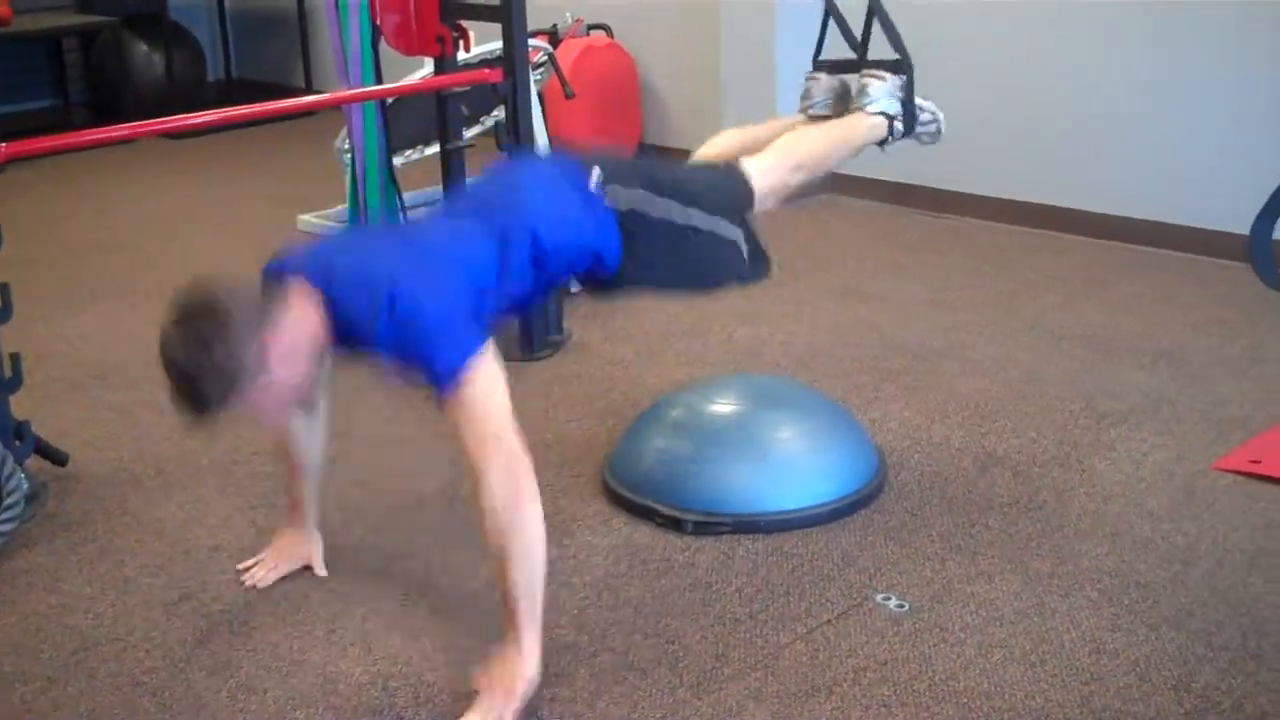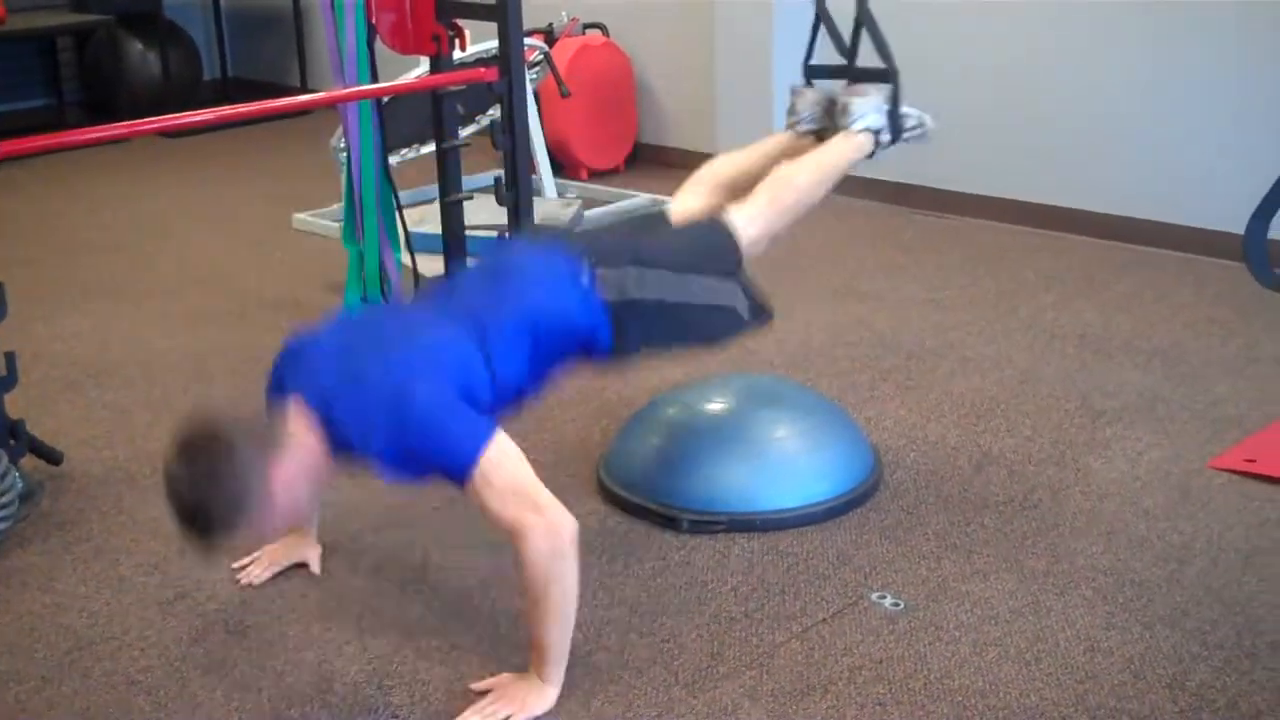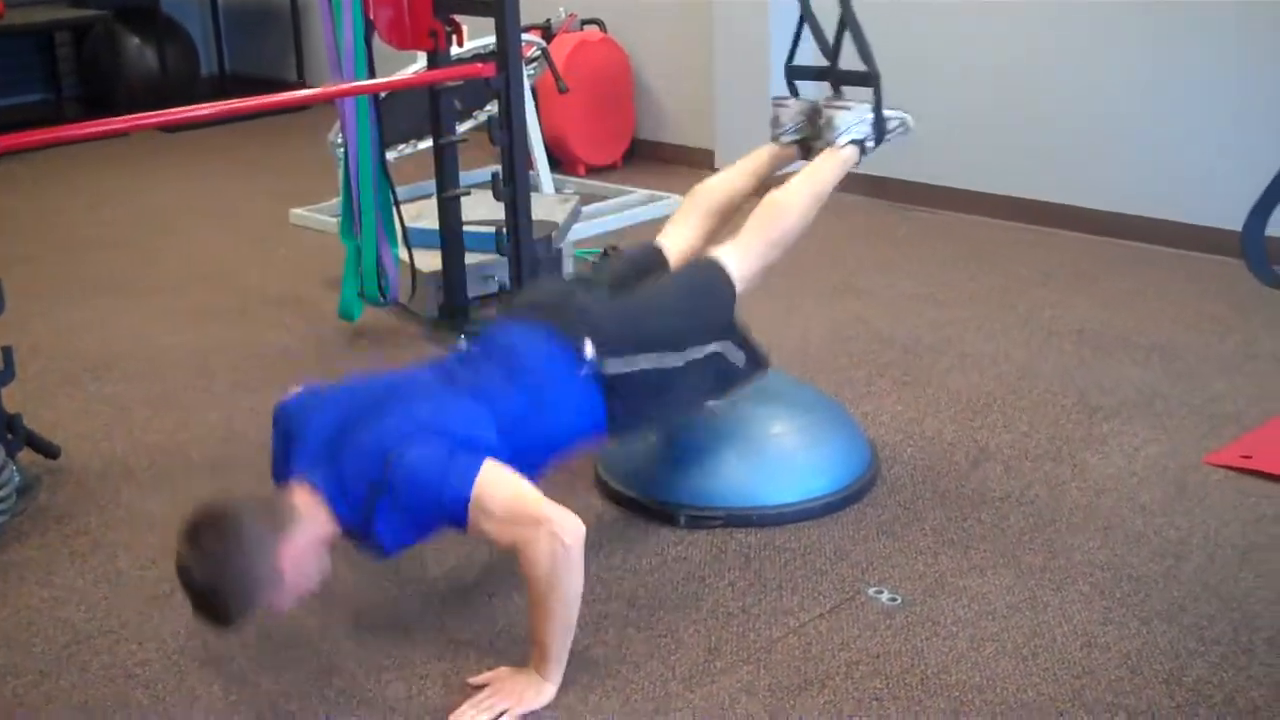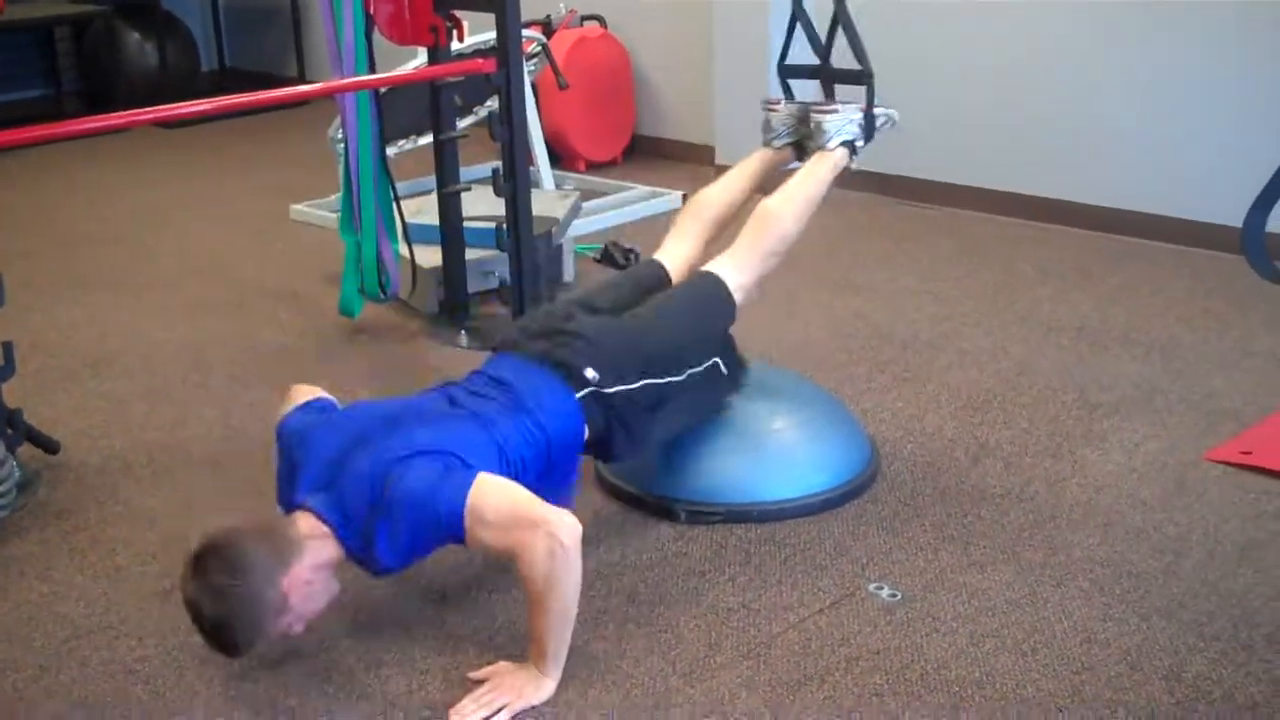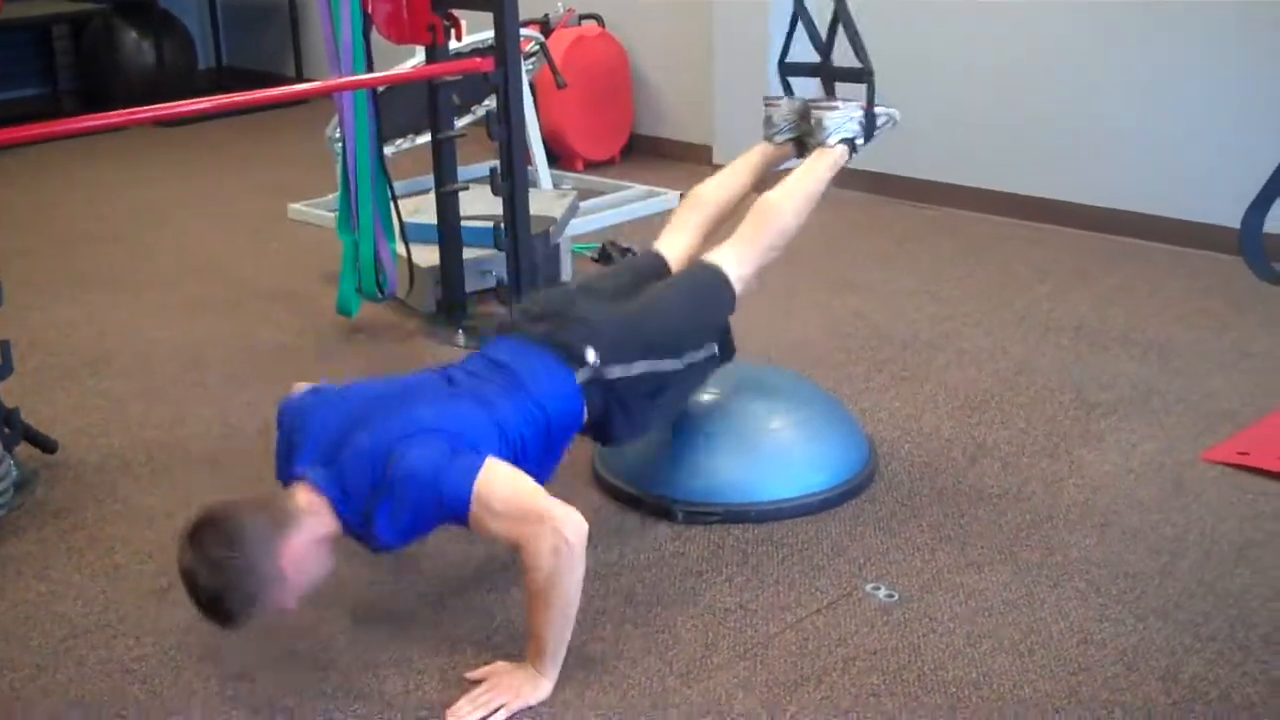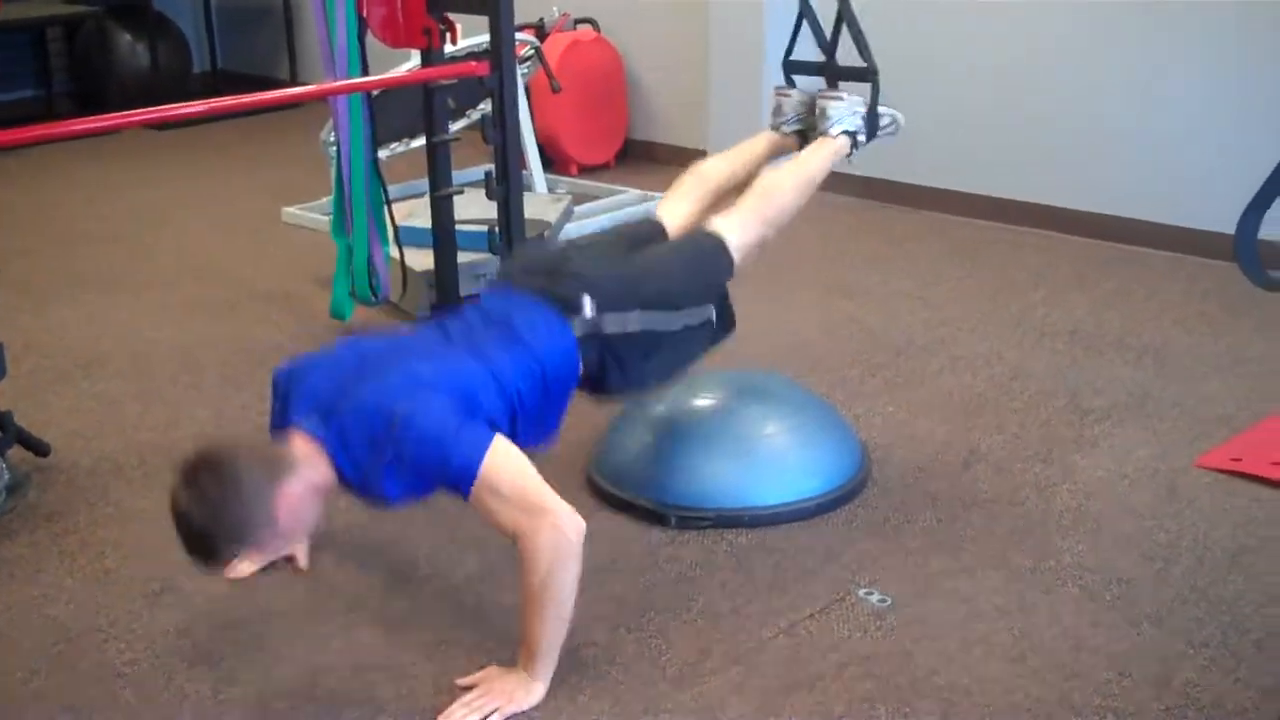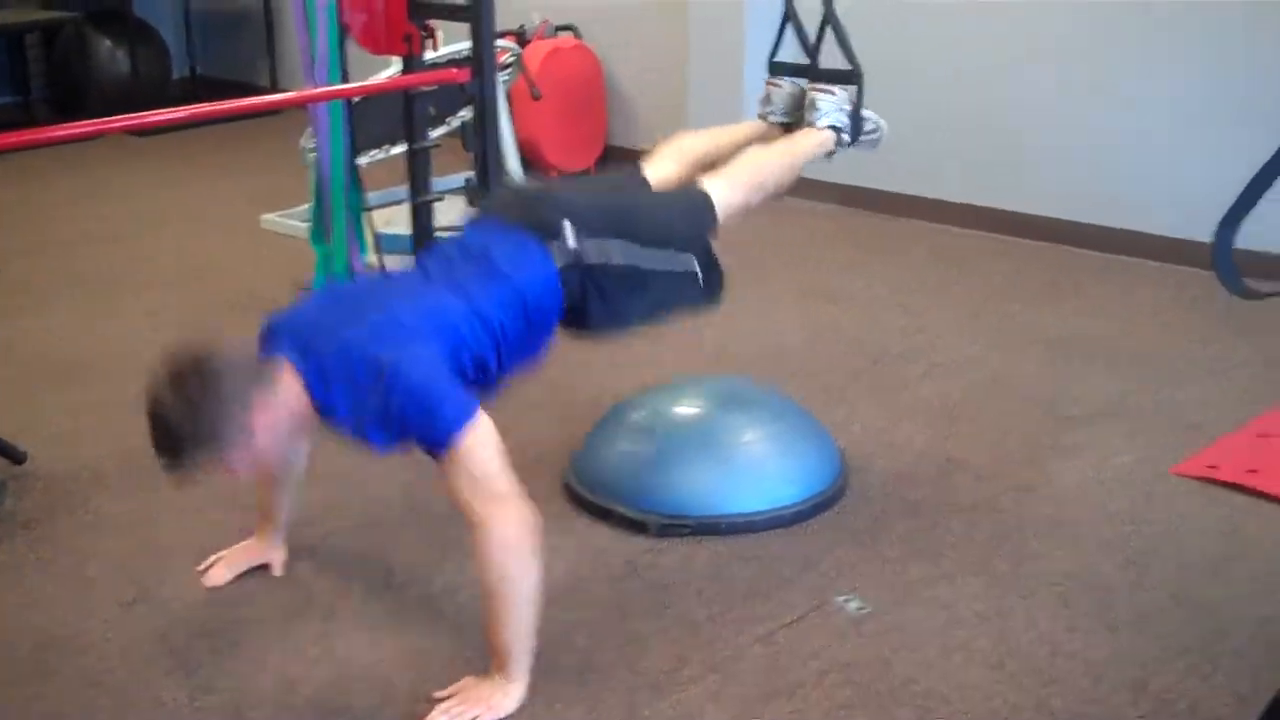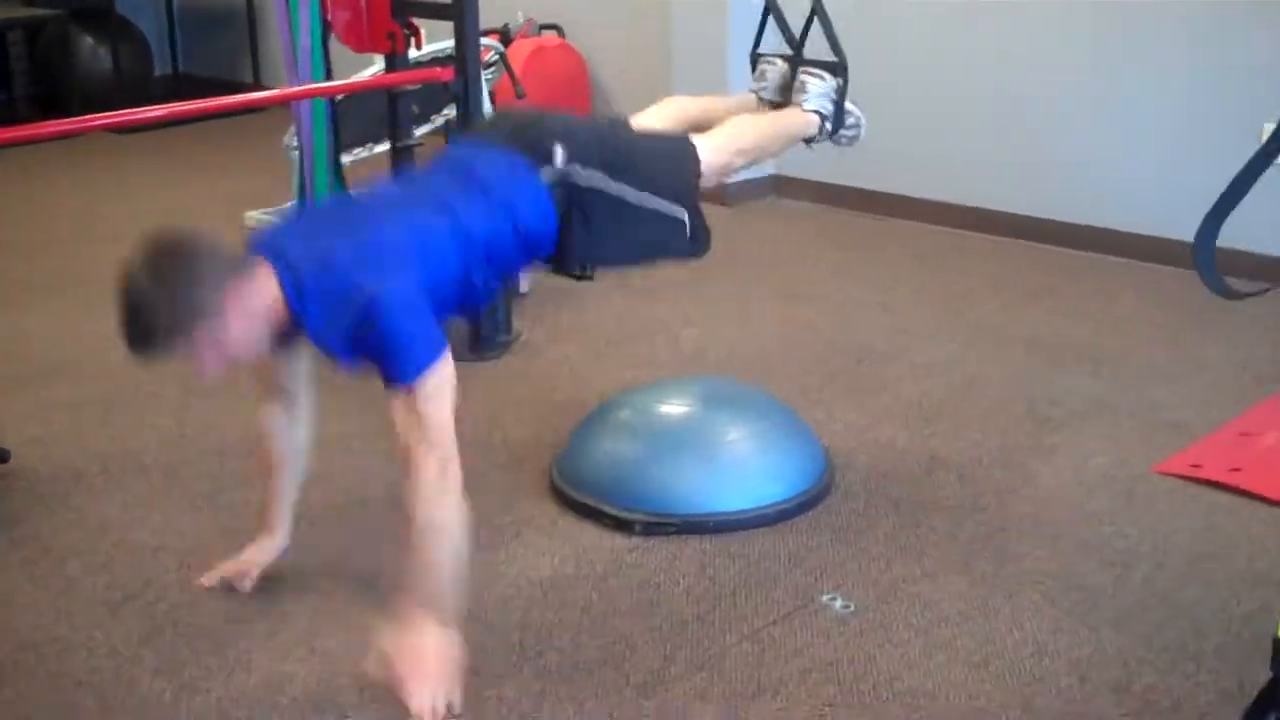
dt=0.1s
person 1, frame 1
left shoulder: (405, 307)
right shoulder: (289, 292)
left elbow: (505, 473)
right elbow: (304, 402)
left wrist: (523, 649)
right wrist: (301, 527)
left hip: (596, 215)
right hip: (535, 191)
left knee: (752, 185)
right knee: (703, 168)
left ankle: (876, 112)
right ankle: (820, 105)
person 1, frame 2
left shoulder: (405, 417)
right shoulder: (295, 374)
left elbow: (548, 528)
right wrist: (297, 531)
left hip: (588, 298)
right hip: (524, 272)
left knee: (736, 235)
right knee: (681, 217)
left ankle: (862, 128)
right ankle: (805, 123)
person 1, frame 3
left shoulder: (396, 481)
right shoulder: (297, 432)
left elbow: (559, 534)
right wrist: (294, 541)
left hip: (587, 372)
right hip: (529, 329)
left knee: (730, 268)
right knee: (671, 251)
left ankle: (847, 137)
right ankle: (790, 135)
person 1, frame 4
left shoulder: (399, 503)
right shoulder: (301, 448)
left elbow: (553, 536)
left hip: (590, 393)
right hip: (533, 356)
left knee: (727, 279)
right knee: (672, 261)
left ankle: (836, 141)
right ankle: (783, 138)
person 1, frame 5
left shoulder: (403, 480)
right shoulder: (301, 429)
left elbow: (561, 532)
right wrist: (297, 524)
left hip: (582, 374)
right hip: (531, 338)
left knee: (728, 270)
right knee: (671, 252)
left ankle: (835, 138)
right ankle: (783, 135)
person 1, frame 6
left shoulder: (414, 438)
right shoulder: (300, 393)
left elbow: (561, 529)
right wrist: (298, 536)
left hip: (582, 333)
right hip: (527, 303)
left knee: (725, 241)
right knee: (672, 223)
left ankle: (840, 129)
right ankle: (788, 123)
person 1, frame 7
left shoulder: (395, 380)
right shoulder: (280, 347)
left elbow: (508, 520)
right elbow: (283, 429)
right wrist: (270, 531)
left hip: (562, 267)
right hip: (507, 234)
left knee: (706, 210)
right knee: (655, 182)
left ankle: (826, 123)
right ankle: (775, 115)
person 1, frame 8
left shoulder: (371, 298)
right shoulder: (265, 273)
left elbow: (432, 470)
right elbow: (284, 399)
left wrist: (432, 623)
right wrist: (272, 531)
left hip: (552, 186)
right hip: (489, 166)
left knee: (695, 170)
right knee: (646, 136)
left ankle: (812, 109)
right ankle: (767, 91)
